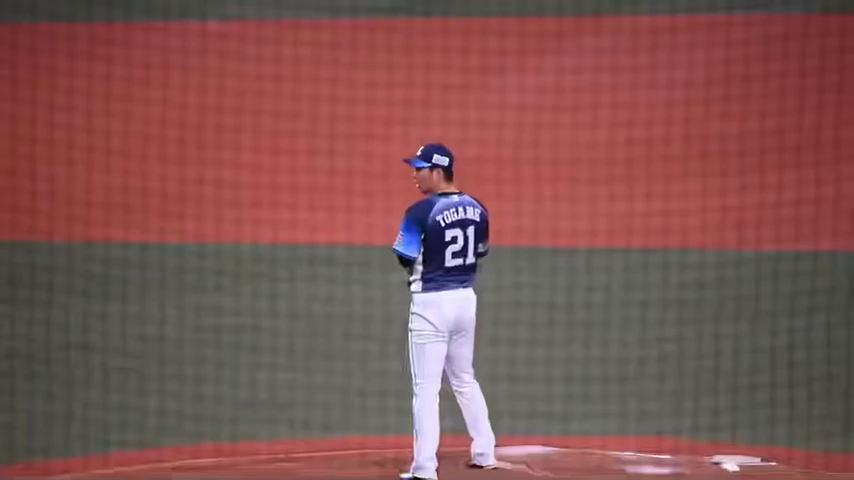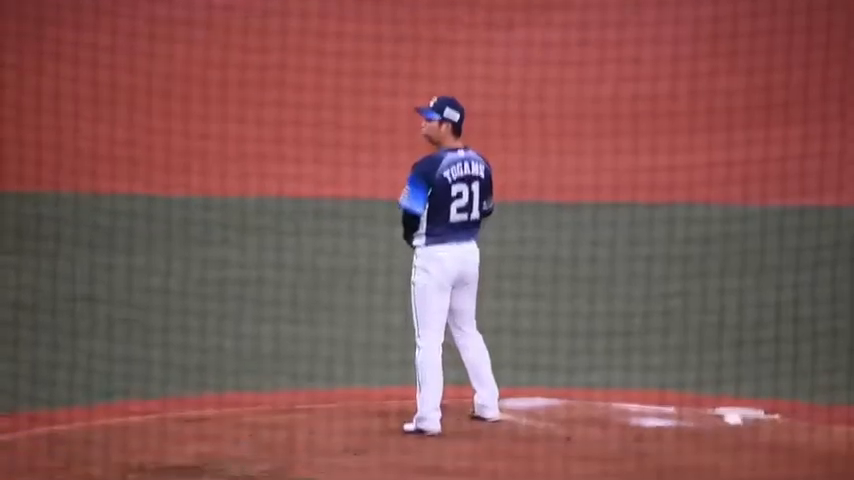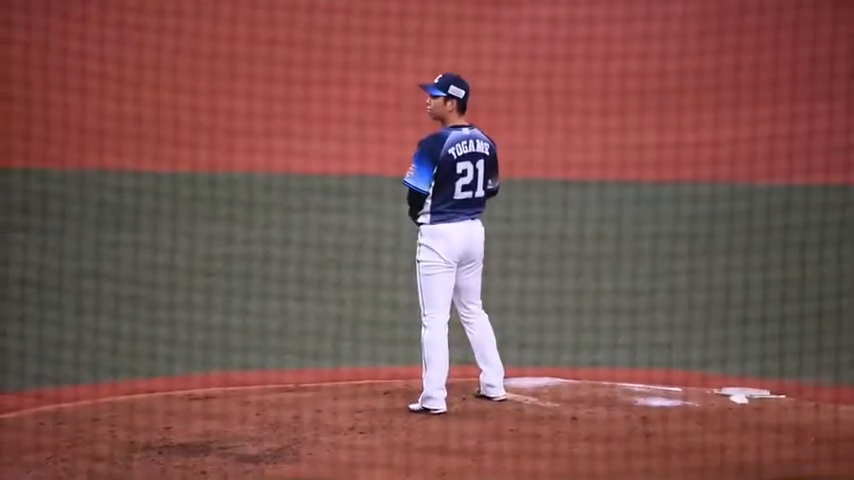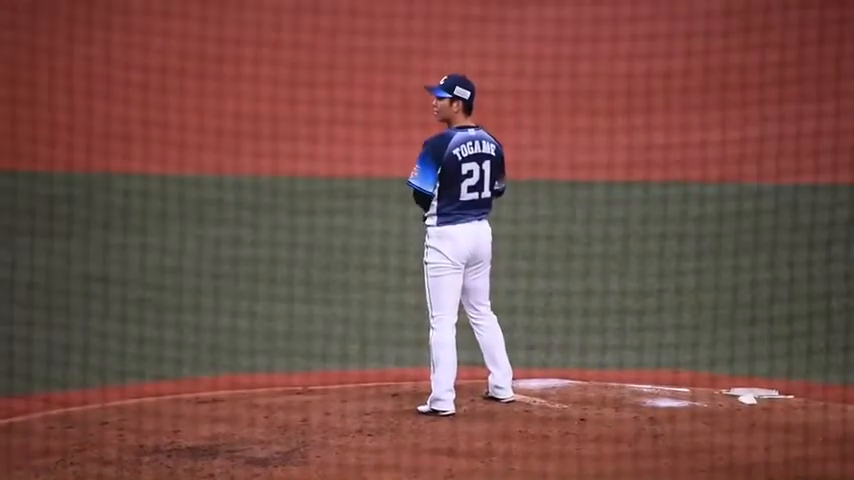
dt=0.4s
person 1, frame 1
left shoulder: (421, 211)
right shoulder: (477, 209)
left elbow: (405, 258)
left hip: (432, 303)
right hip: (465, 299)
left knee: (426, 387)
right knee: (465, 380)
person 1, frame 2
left shoulder: (428, 166)
right shoulder: (481, 164)
left elbow: (410, 217)
right elbow: (486, 210)
left wrist: (412, 239)
left hip: (435, 256)
right hip: (468, 253)
left knee: (429, 339)
right knee: (467, 331)
left ankle: (428, 419)
right ankle: (488, 405)
person 1, frame 3
left shoulder: (434, 143)
right shoulder: (486, 142)
left elbow: (416, 194)
right elbow: (492, 189)
left wrist: (418, 216)
left hip: (440, 235)
right hip: (473, 232)
left knee: (435, 318)
right knee: (473, 310)
left ankle: (434, 398)
right ankle: (494, 385)
person 1, frame 4
left shoulder: (438, 144)
right shoulder: (492, 143)
left elbow: (420, 195)
right elbow: (499, 189)
left wrist: (433, 204)
left hip: (447, 237)
right hip: (481, 233)
left knee: (443, 320)
right knee: (482, 312)
left ankle: (442, 400)
right ankle: (502, 386)
